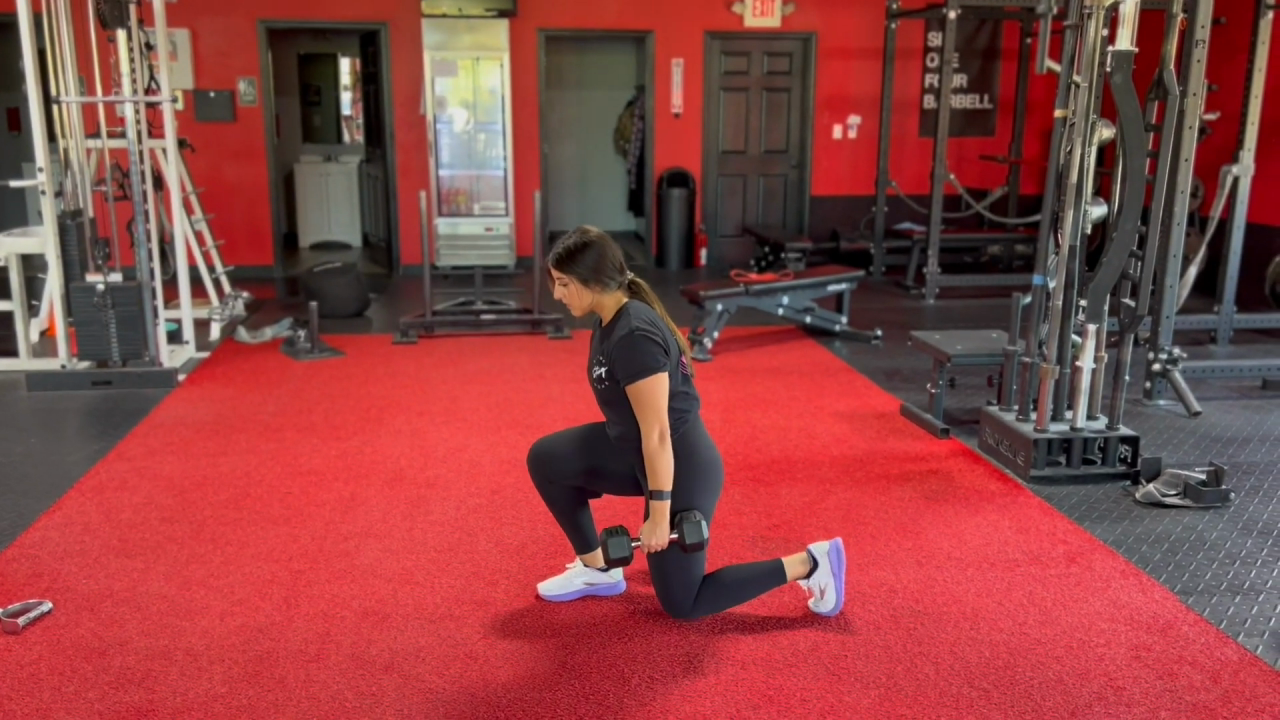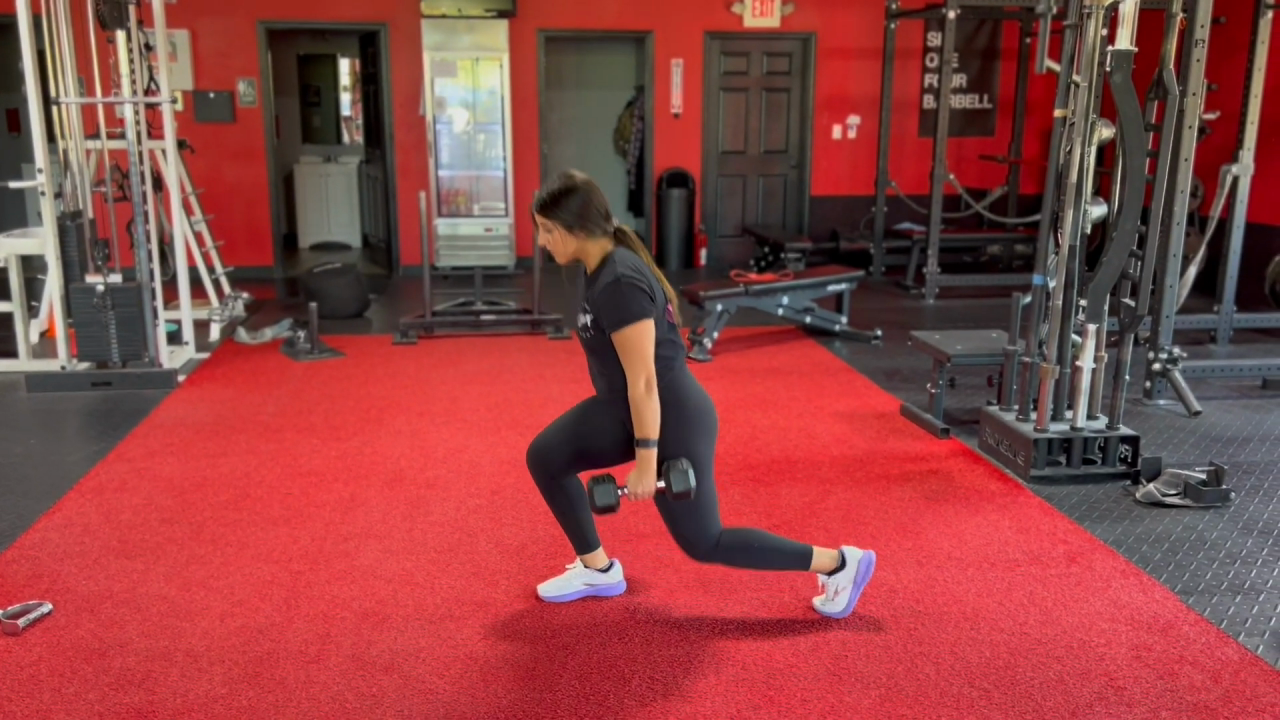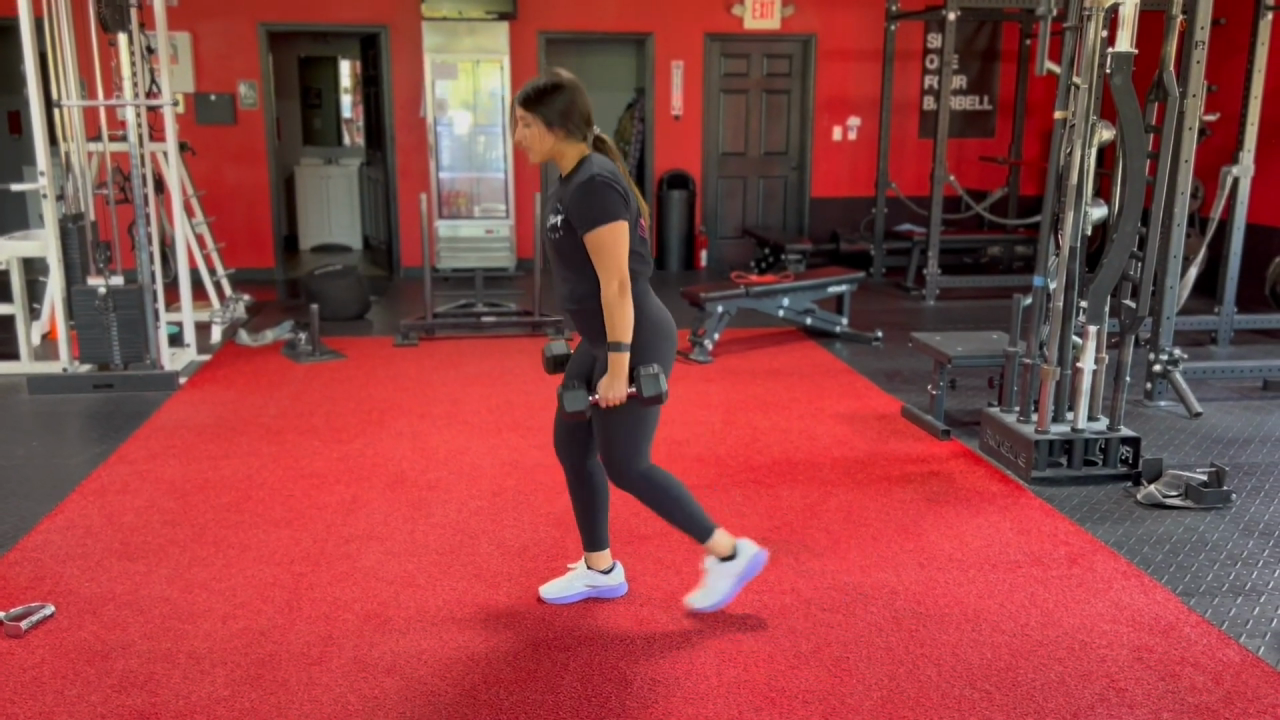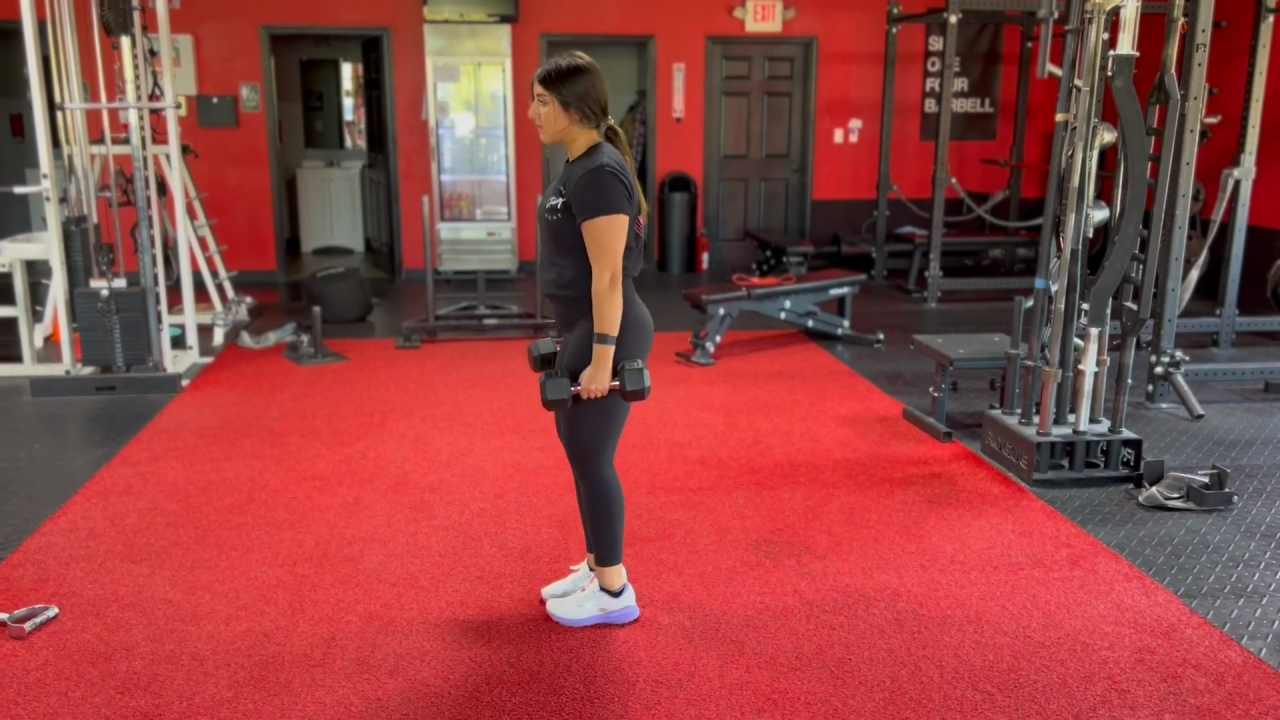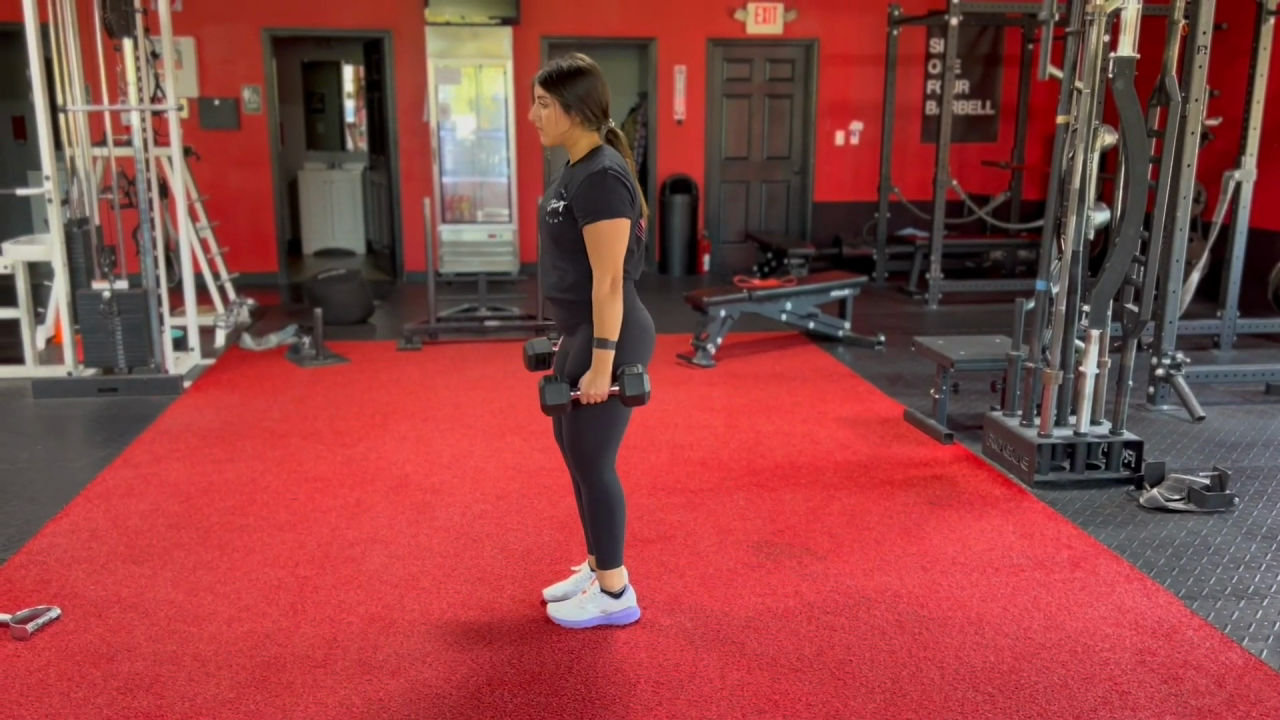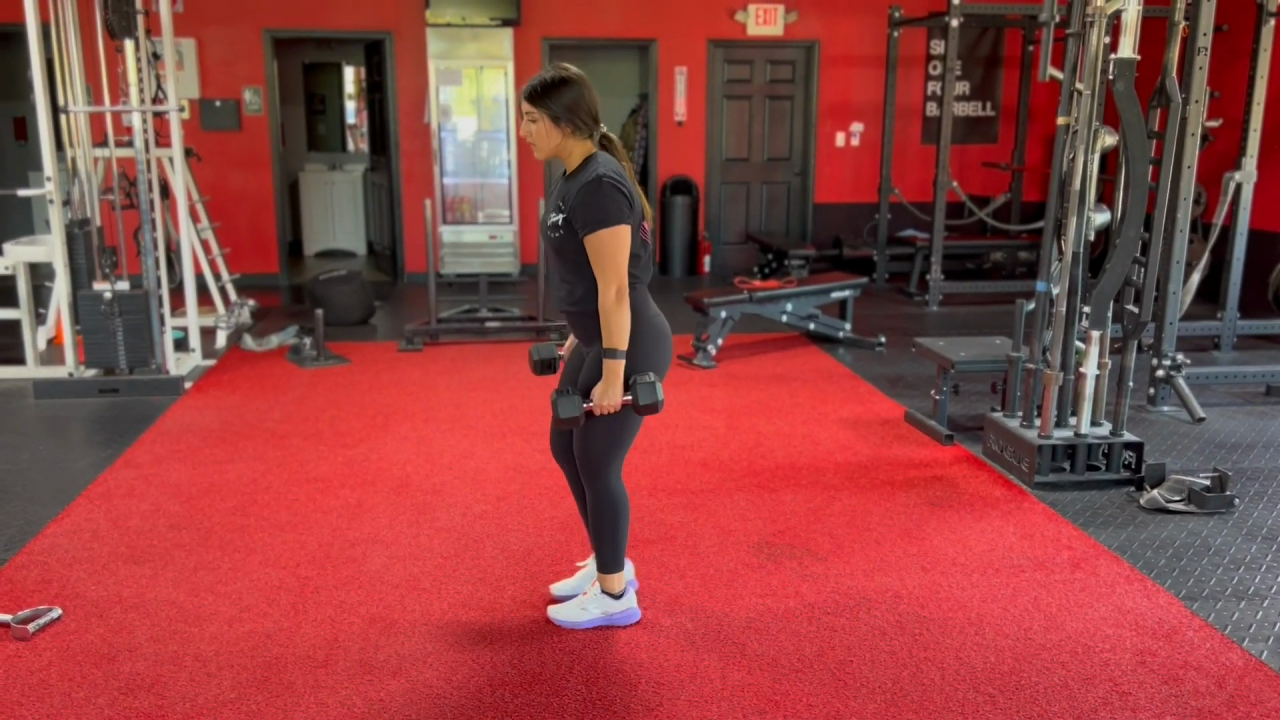
dt=0.3s
person 1, frame 1
left shoulder: (634, 337)
right shoulder: (612, 320)
left elbow: (658, 432)
left wrist: (658, 513)
right wrist: (598, 466)
left hip: (682, 467)
left knee: (682, 603)
right knee: (546, 459)
left ankle: (810, 563)
right ankle: (596, 568)
person 1, frame 2
left shoulder: (619, 284)
right shoulder: (602, 270)
left elbow: (645, 380)
left wrist: (646, 464)
right wrist: (611, 428)
left hip: (674, 417)
right hip: (634, 409)
left knee: (702, 541)
right knee: (545, 457)
left ankle: (840, 564)
right ankle: (595, 568)
person 1, frame 3
left shoulder: (595, 184)
right shoulder: (575, 179)
left elbow: (618, 283)
left wrist: (617, 367)
right wrist: (589, 340)
left hip: (635, 339)
right hip: (605, 336)
left knee: (626, 464)
right knee: (571, 446)
left ankle: (731, 553)
right ankle: (601, 569)
person 1, frame 4
left shoulder: (600, 174)
right shoulder: (581, 166)
left elbow: (608, 276)
left wrist: (602, 359)
left hip: (607, 333)
right hip: (584, 330)
left knee: (590, 460)
right knee: (580, 453)
left ankle: (614, 593)
right ankle: (598, 568)
person 1, frame 5
left shoulder: (601, 177)
right shoulder: (580, 168)
left elbow: (609, 281)
left wrist: (601, 364)
left hip: (608, 338)
right hip: (583, 334)
left knee: (590, 461)
right knee: (575, 453)
left ankle: (615, 593)
right ankle: (598, 568)
person 1, frame 6
left shoulder: (599, 186)
right shoulder: (575, 177)
left elbow: (616, 288)
left wrist: (613, 375)
right wrist: (578, 338)
left hip: (630, 346)
right hip: (602, 339)
left knee: (595, 462)
right knee: (566, 449)
left ankle: (615, 595)
right ankle: (610, 563)
